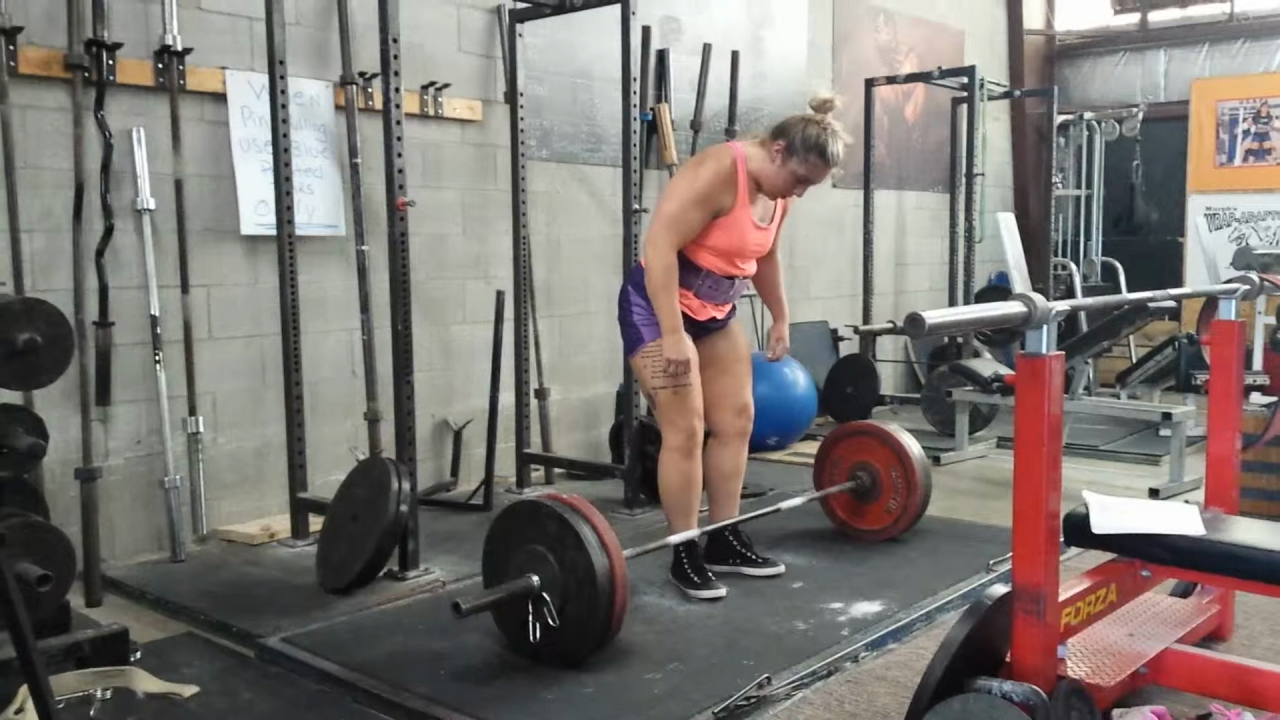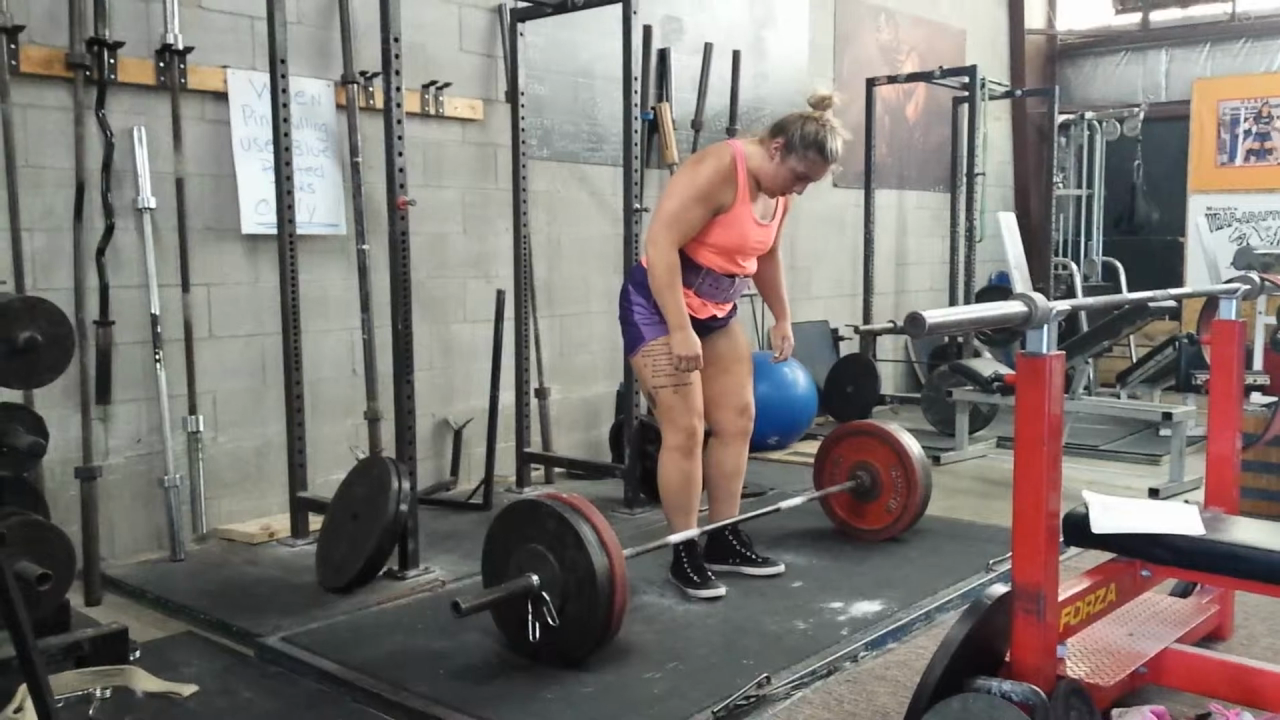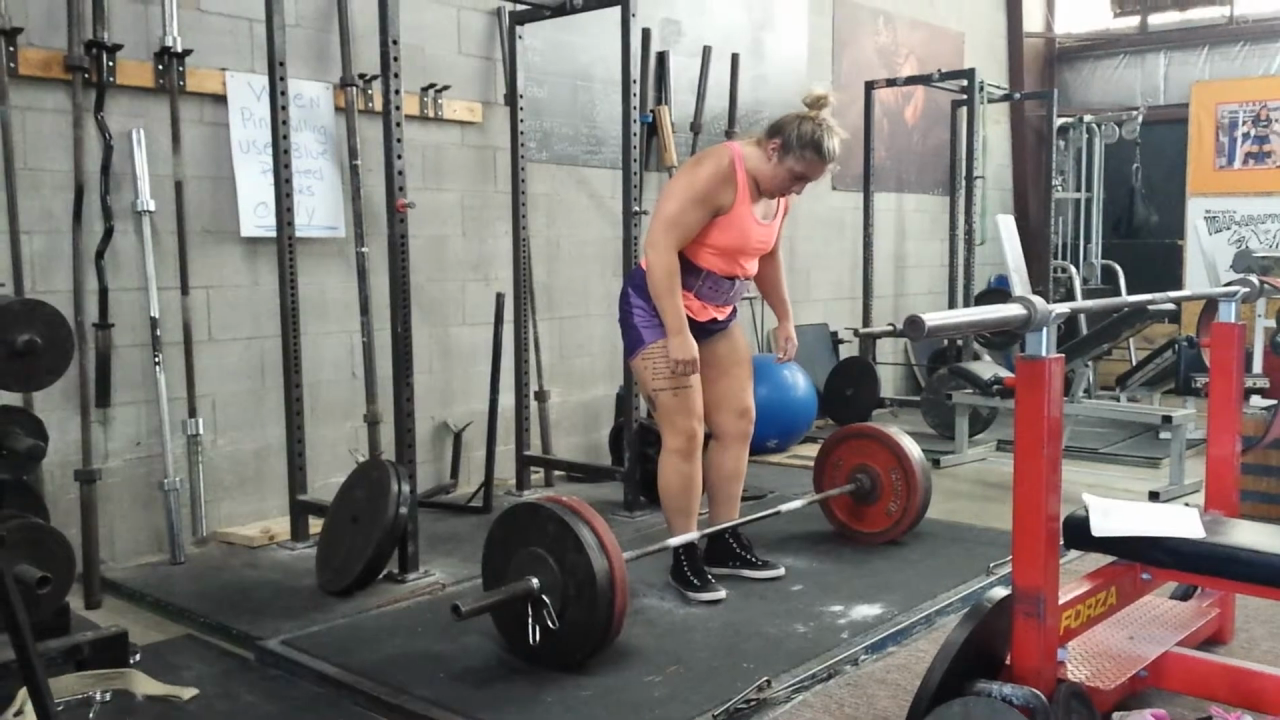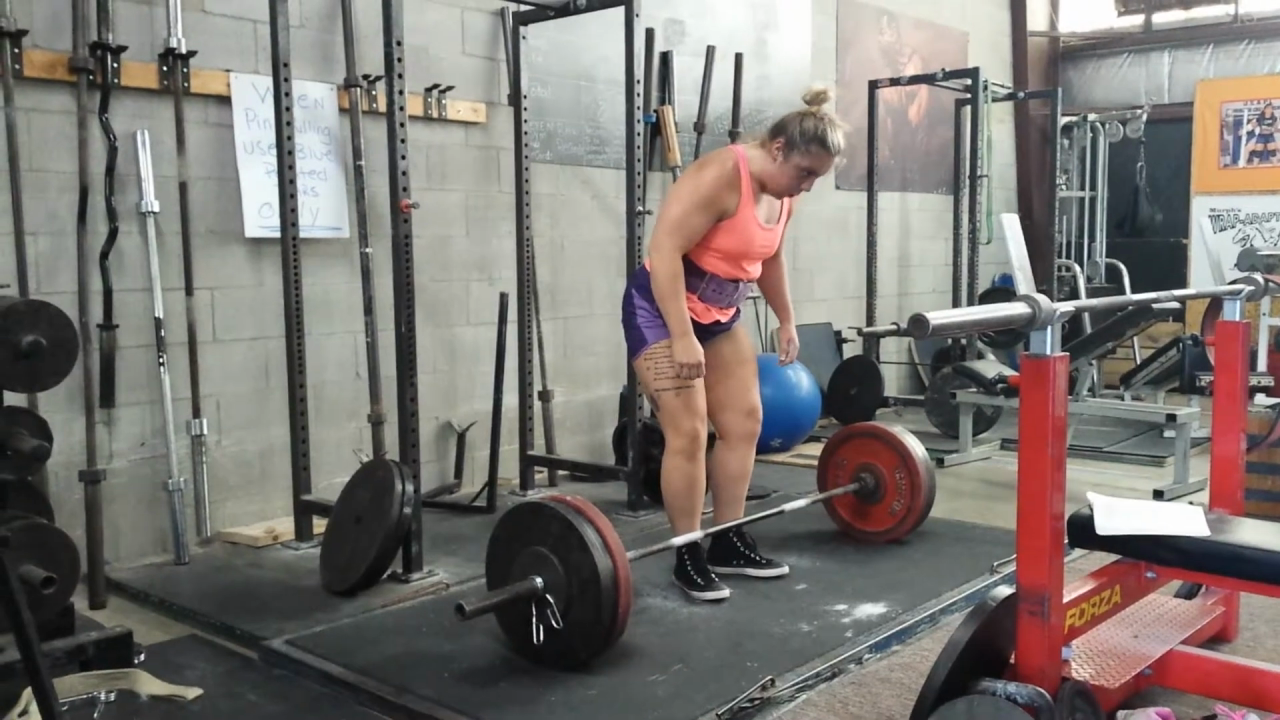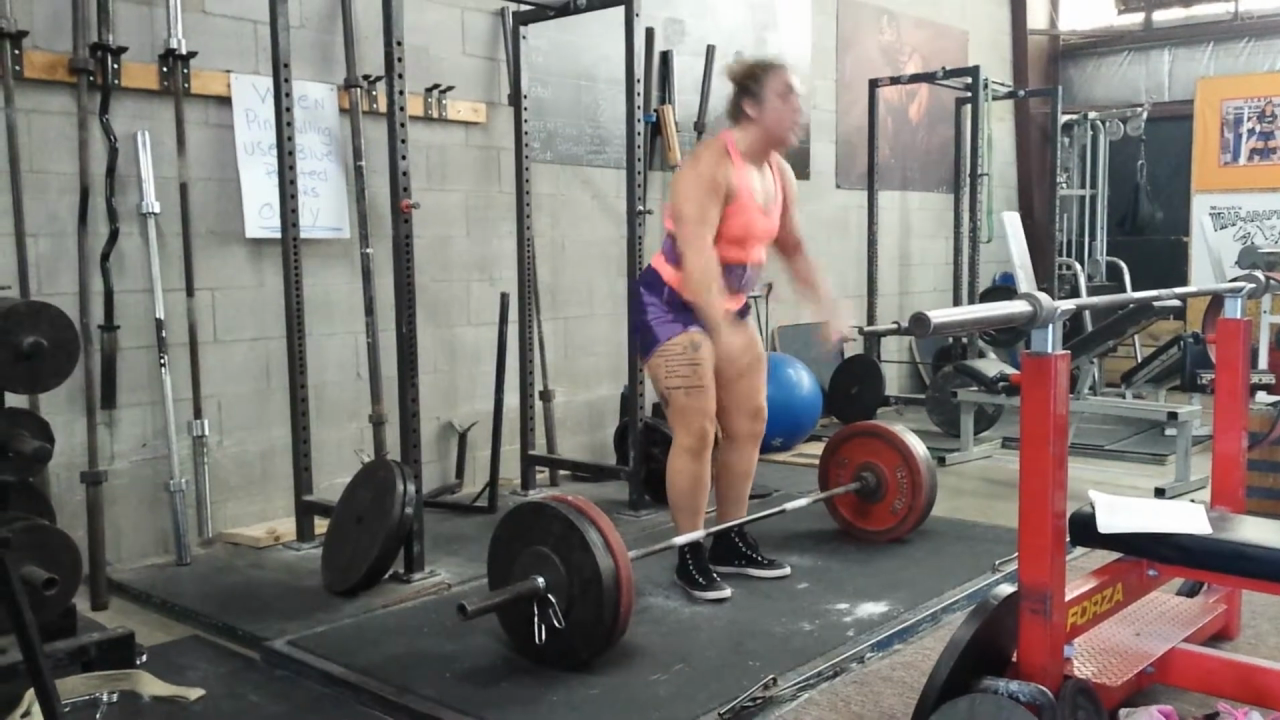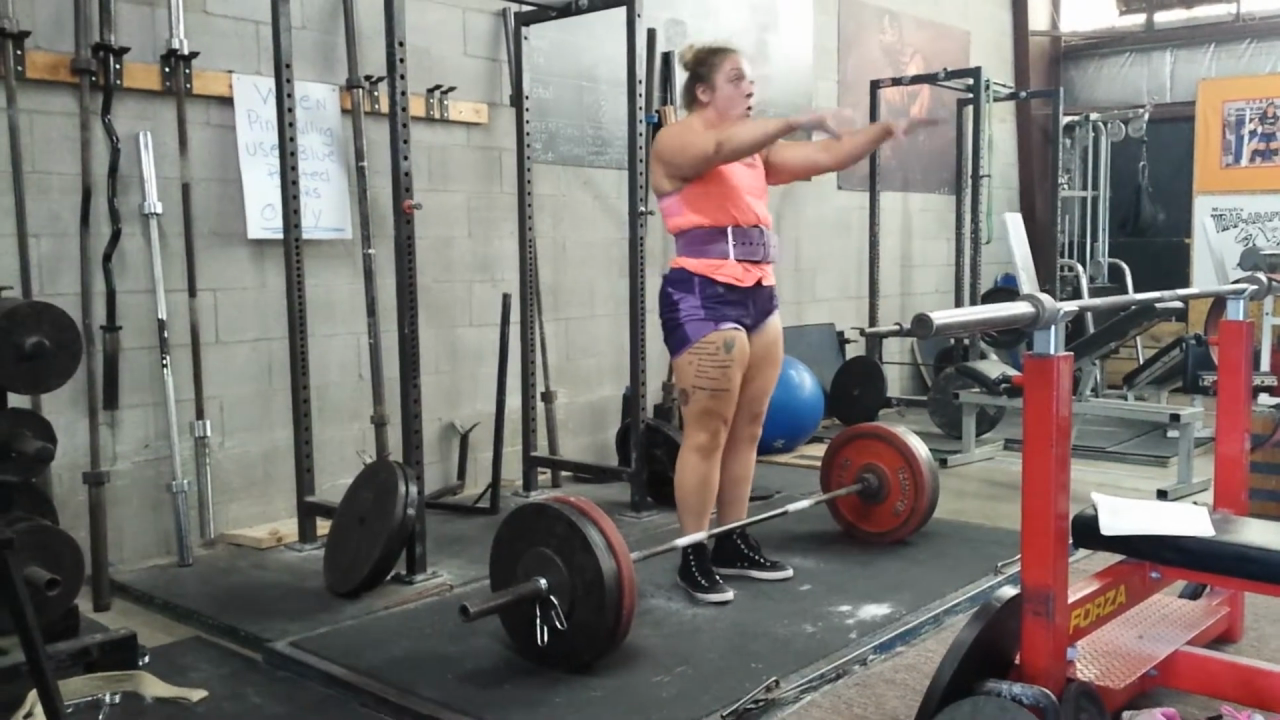
dt=0.3s
person 1, frame 1
left shoulder: (777, 191)
right shoulder: (716, 173)
right elbow: (659, 246)
left wrist: (780, 318)
right wrist: (673, 334)
left hip: (715, 313)
right hip: (657, 307)
left knee: (736, 420)
right knee: (685, 430)
left ankle: (725, 539)
right ankle: (684, 555)
person 1, frame 2
left shoulder: (777, 187)
right shoulder: (715, 171)
right elbow: (661, 244)
left wrist: (782, 317)
right wrist: (679, 329)
left hip: (716, 311)
right hip: (658, 305)
left knee: (737, 420)
right knee: (685, 429)
left ankle: (725, 539)
right ankle: (684, 553)
person 1, frame 3
left shoulder: (777, 189)
right shoulder: (715, 173)
left elbow: (766, 256)
right elbow: (660, 247)
left wrist: (785, 319)
right wrist: (677, 333)
left hip: (717, 314)
right hip: (658, 309)
left knee: (737, 423)
right knee: (685, 432)
left ankle: (725, 542)
right ankle: (684, 557)
person 1, frame 4
left shoulder: (781, 192)
right shoulder: (719, 177)
left elbow: (770, 258)
right elbow: (664, 252)
left wrist: (786, 320)
right wrist: (681, 337)
left hip: (721, 315)
right hip: (661, 310)
left knee: (745, 422)
right knee: (688, 432)
left ankle: (729, 541)
right ankle: (688, 556)
person 1, frame 5
left shoulder: (777, 171)
right shoulder: (712, 163)
left elbow: (792, 247)
right elbow: (694, 253)
left wrist: (825, 307)
right wrist: (721, 332)
left hip: (730, 310)
right hip: (670, 305)
left knee: (748, 422)
right knee: (696, 432)
left ankle: (732, 540)
right ankle: (691, 554)
person 1, frame 6
left shoulder: (755, 143)
right shoulder: (677, 141)
left elbow: (821, 157)
right elbow: (724, 145)
left wrist: (883, 130)
right wrist: (800, 121)
left hip: (758, 296)
right hip: (703, 297)
left knee: (747, 428)
right knee: (707, 432)
left ankle: (732, 543)
right ankle: (693, 557)
